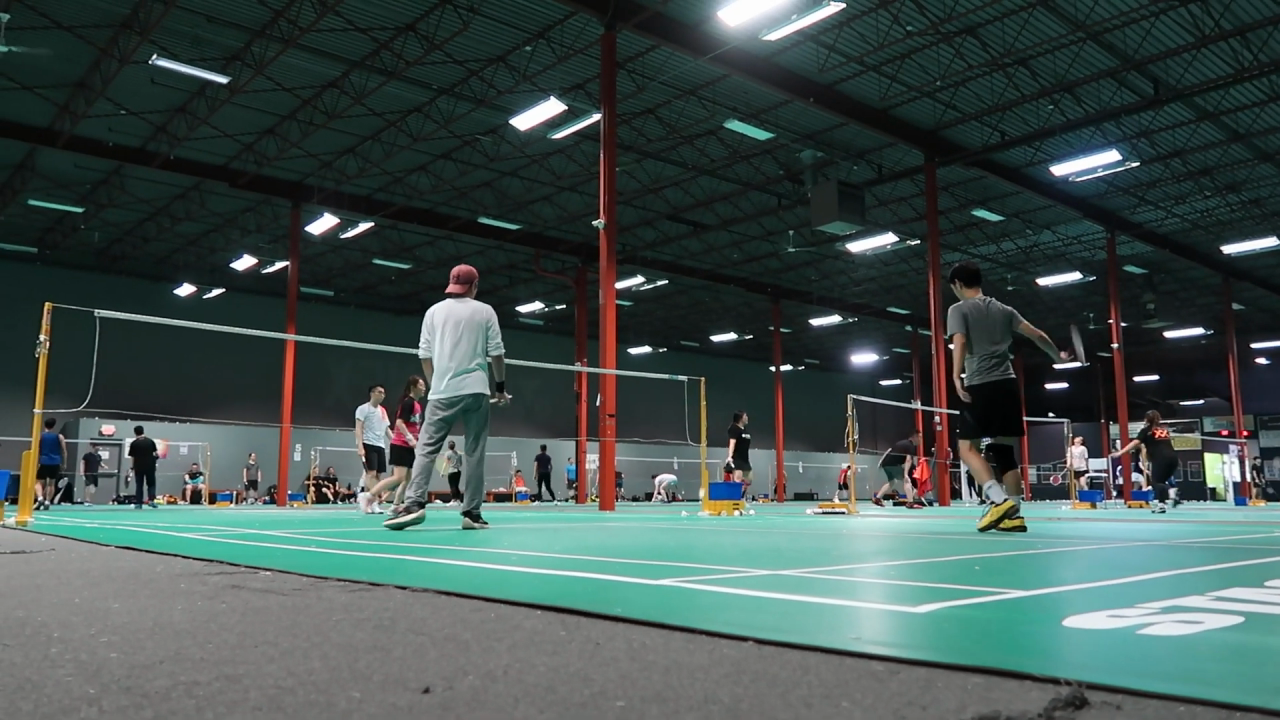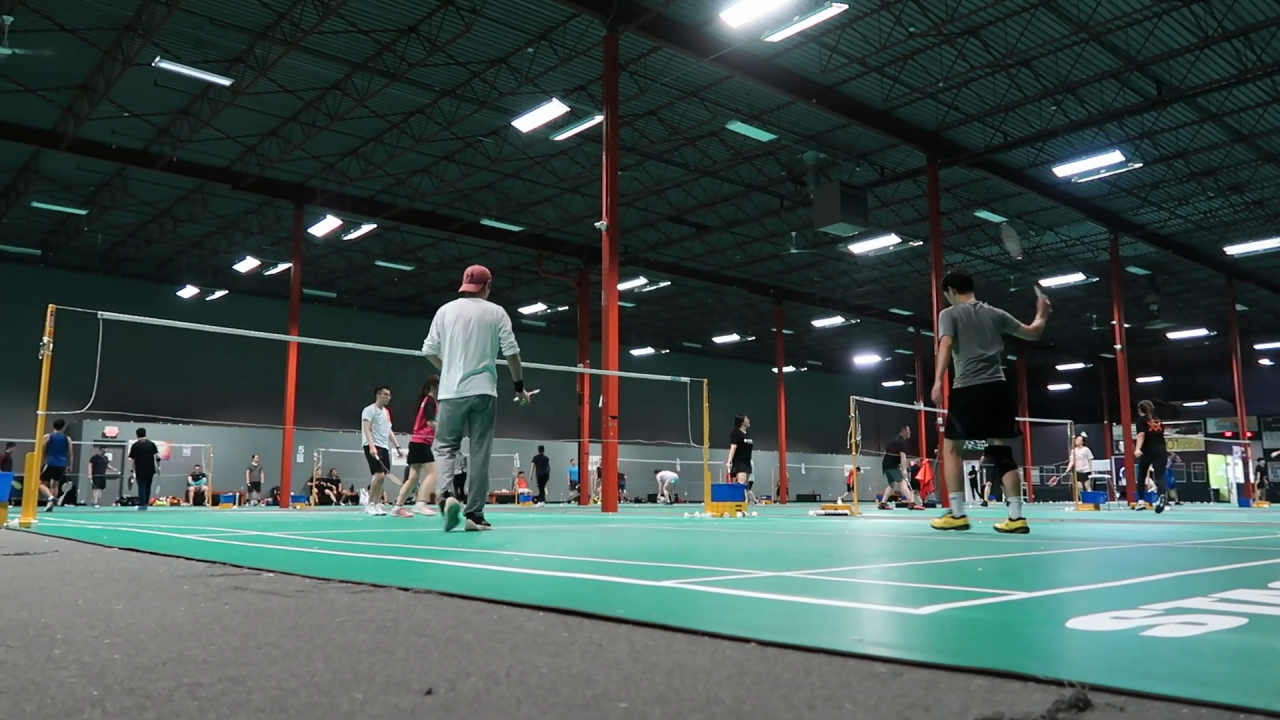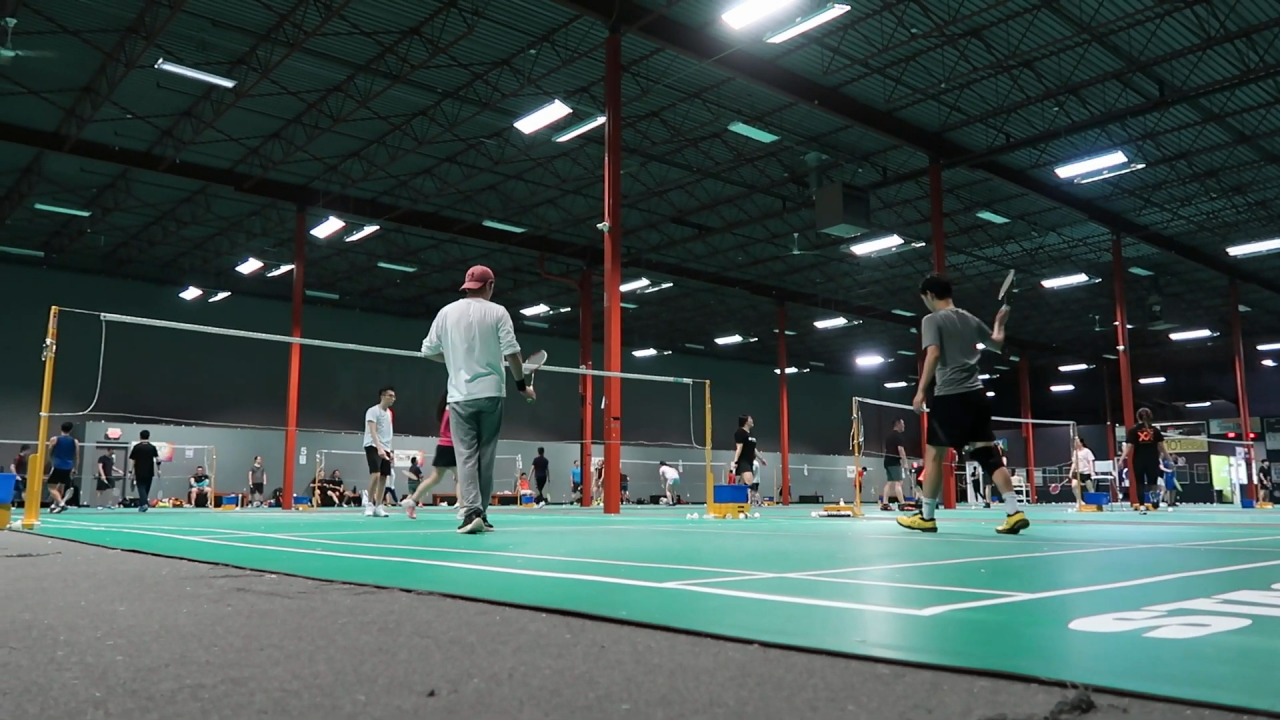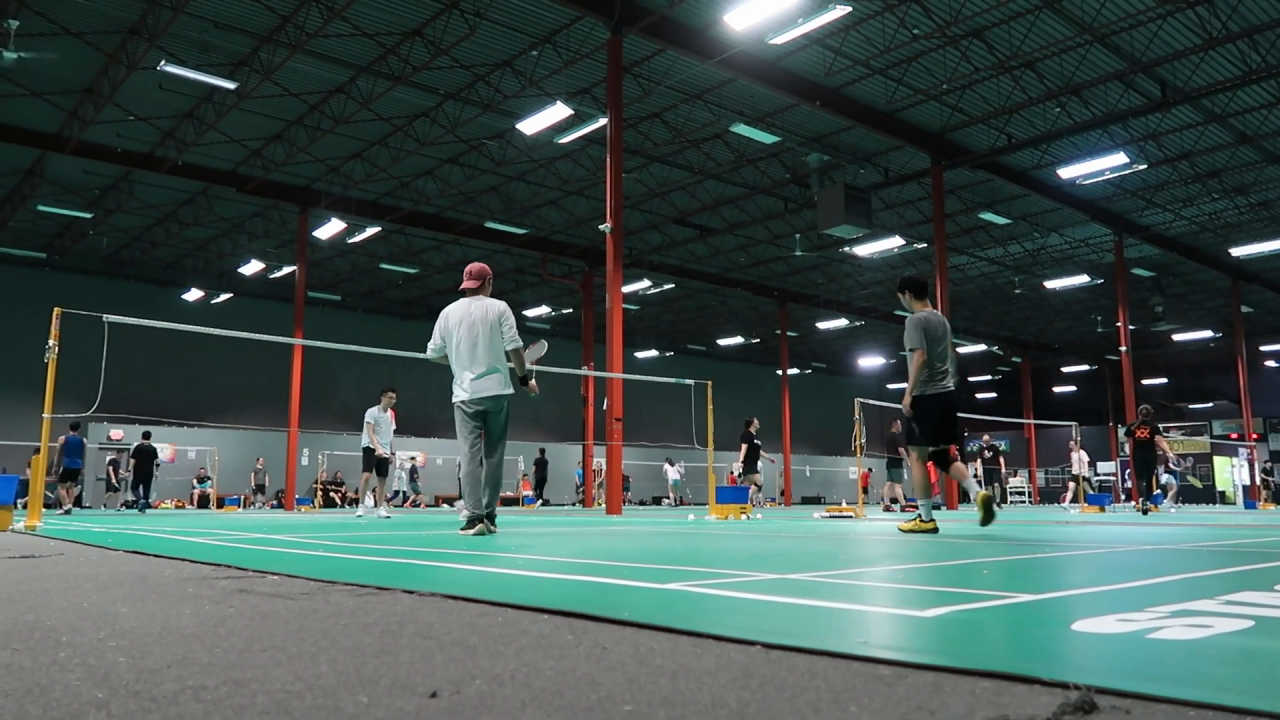
dt=0.2s
person 1, frame 1
left shoulder: (434, 311)
right shoulder: (485, 311)
left elbow: (425, 355)
right elbow: (497, 353)
right wrist: (500, 387)
left hip: (442, 392)
right hip: (476, 391)
left knee: (427, 448)
right knee: (475, 453)
left ankle: (414, 504)
right ankle: (472, 512)
person 1, frame 2
left shoulder: (445, 311)
right shoulder: (496, 312)
left elbow: (429, 351)
right elbow: (511, 352)
right wrist: (519, 386)
left hip: (451, 392)
right hip: (483, 392)
left knee: (444, 448)
right knee: (480, 455)
left ankle: (447, 495)
right ankle: (475, 514)
person 1, frame 3
left shoulder: (446, 312)
right shoulder: (497, 312)
left elbow: (428, 350)
right elbow: (511, 351)
right wrist: (522, 384)
left hip: (460, 394)
right hip: (491, 393)
left knee: (466, 455)
right knee: (486, 455)
left ankle: (471, 512)
right ankle: (478, 513)
person 1, frame 4
left shoulder: (448, 313)
right shoulder: (499, 308)
left elbow: (433, 353)
right elbow: (514, 347)
right wrist: (524, 379)
left hip: (465, 394)
right hip: (497, 391)
left knee: (470, 455)
right knee: (494, 455)
left ankle: (475, 517)
right ankle: (488, 515)
person 2, frame 1
left shoulder: (958, 309)
right shoulder: (1002, 309)
left elbow: (959, 343)
right elbow: (1036, 334)
left wrist: (956, 377)
right wrist: (1057, 355)
left hip: (980, 388)
right hip: (1007, 385)
left knee: (967, 448)
right knee: (1003, 451)
left ankle: (999, 501)
right ankle: (1013, 515)
person 2, frame 2
left shoulder: (950, 314)
right shoulder: (994, 313)
left elbow: (946, 345)
right elbow: (1031, 332)
left wrist: (938, 381)
right wrist: (1041, 313)
left hip: (968, 390)
right hip: (998, 388)
left knee: (951, 449)
right knee: (1002, 452)
left ankle: (957, 514)
right ankle: (1016, 516)
person 2, frame 3
left shoulder: (932, 319)
right shoulder: (970, 319)
left elbow: (933, 355)
right elbow: (997, 342)
left wrist: (921, 391)
right wrist: (999, 322)
left hip: (949, 396)
right hip: (976, 395)
left knee: (934, 456)
right knee: (988, 454)
left ankle: (926, 516)
right ankle: (1014, 512)
person 2, frame 4
left shoulder: (914, 321)
right shoulder: (942, 320)
left elbow: (919, 358)
left wrist: (908, 393)
left hip: (925, 396)
right hip: (947, 394)
left knee: (917, 457)
right knee: (946, 456)
left ankle: (925, 518)
right ankle: (979, 493)
